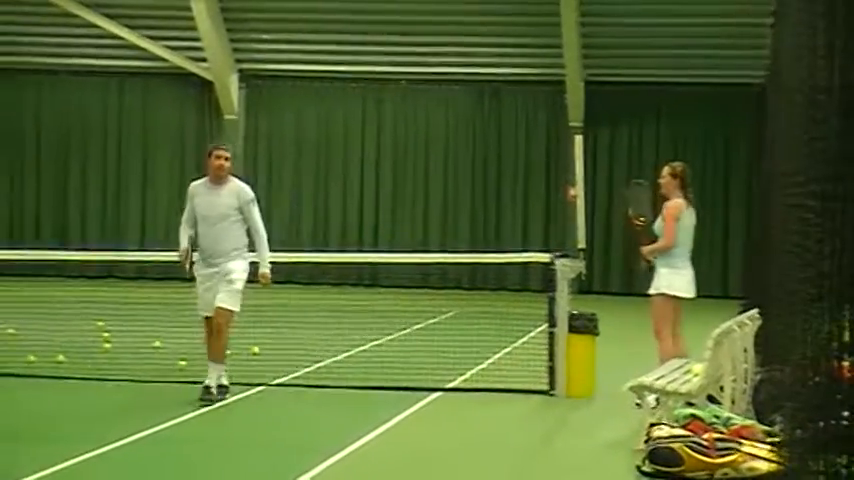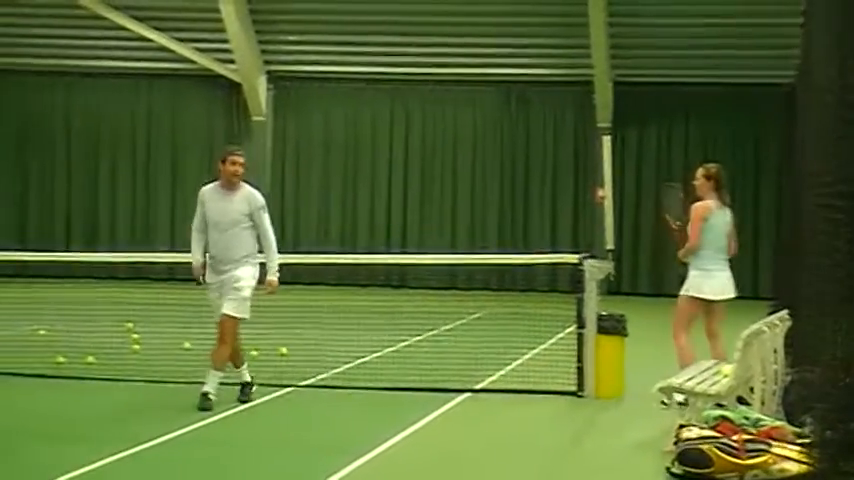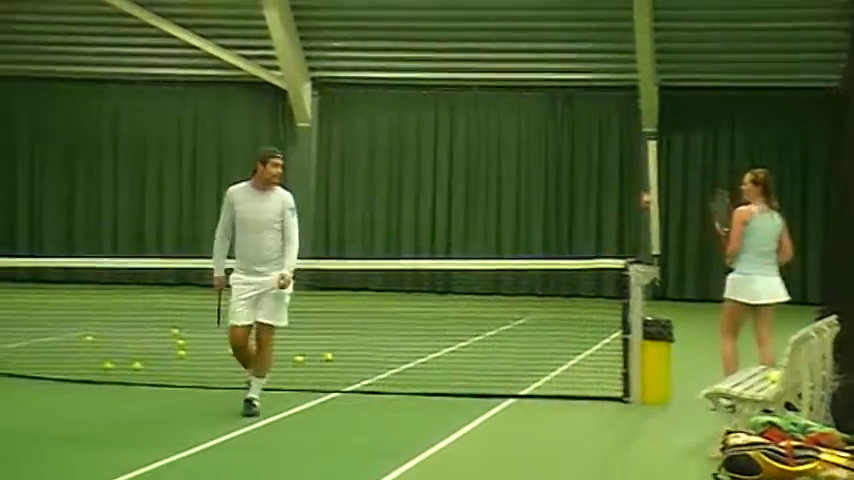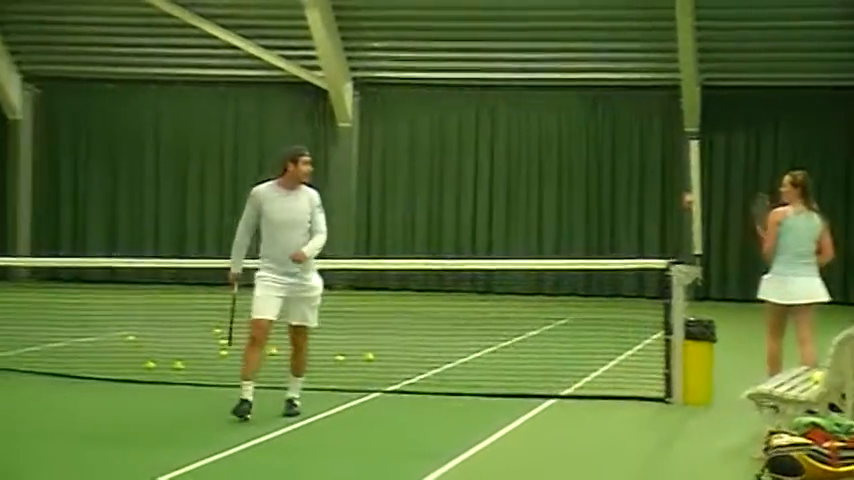
dt=0.2s
person 1, frame 1
left shoulder: (241, 191)
right shoulder: (195, 189)
left elbow: (257, 229)
right elbow: (187, 223)
left wrist: (264, 265)
right wrist: (185, 247)
left hip: (233, 264)
right hip: (205, 267)
left knee: (219, 324)
right knee: (212, 327)
left ankle: (210, 383)
right ankle: (222, 381)
person 1, frame 2
left shoulder: (253, 197)
right shoulder: (205, 193)
left elbow: (267, 237)
right elbow: (198, 231)
left wrist: (272, 273)
right wrist: (197, 260)
left hip: (242, 272)
right hip: (215, 273)
left knee: (225, 330)
right knee: (227, 335)
left ankle: (209, 390)
right ankle: (245, 379)
person 1, frame 3
left shoulder: (285, 198)
right shoulder: (234, 194)
left elbow: (292, 239)
right elbow: (223, 233)
left wrist: (287, 271)
right wrist: (218, 269)
left hip: (273, 278)
right hip: (243, 276)
left knee: (265, 339)
right knee: (237, 340)
left ankle: (254, 395)
right ankle: (255, 375)
person 1, frame 4
left shoulder: (312, 196)
right shoulder: (260, 194)
left elbow: (320, 233)
right elbow: (244, 231)
left wrist: (307, 251)
right wrist: (236, 266)
left hip: (304, 278)
right hip: (270, 276)
left knee: (299, 342)
right knee: (257, 335)
left ankle: (293, 396)
right ankle: (246, 399)
person 2, frame 1
left shoulder: (671, 206)
right shoulder: (687, 207)
left elbow: (667, 243)
left wrist: (648, 249)
right wrist: (654, 251)
left hip: (669, 273)
right hip: (680, 272)
left knee: (662, 334)
right knee: (674, 335)
person 2, frame 2
left shoulder: (699, 208)
right shoulder: (726, 211)
left elbow: (693, 244)
right elbow: (732, 249)
left wrist: (682, 253)
left hip: (701, 277)
right hip: (721, 276)
left knee: (679, 333)
right knee: (714, 336)
person 2, frame 3
left shoulder: (742, 212)
right shoulder: (777, 217)
left elbow: (733, 250)
right elbow: (787, 254)
left wrist: (730, 259)
left hip: (744, 280)
right hip: (769, 281)
left knee: (728, 336)
right knee: (764, 340)
person 2, frame 4
left shoulder: (778, 214)
right shoulder: (817, 219)
left elbow: (768, 251)
right elbow: (828, 255)
left hip: (781, 281)
right hip: (808, 282)
left knee: (774, 337)
right knee: (805, 340)
